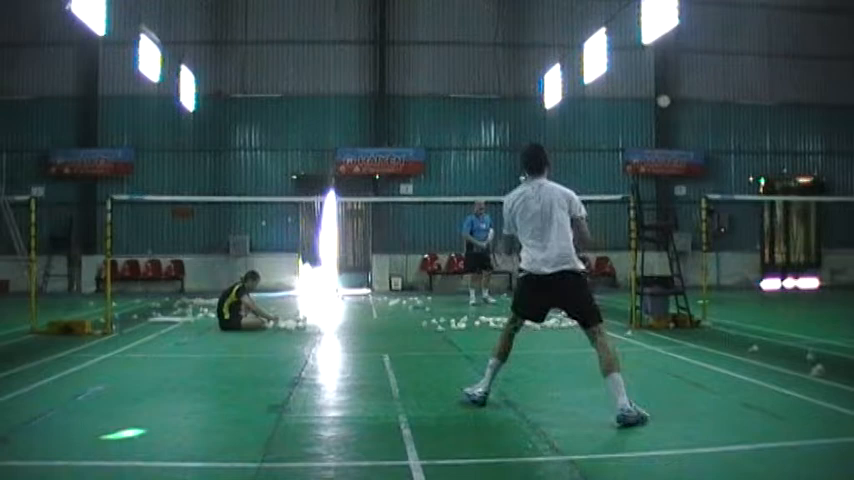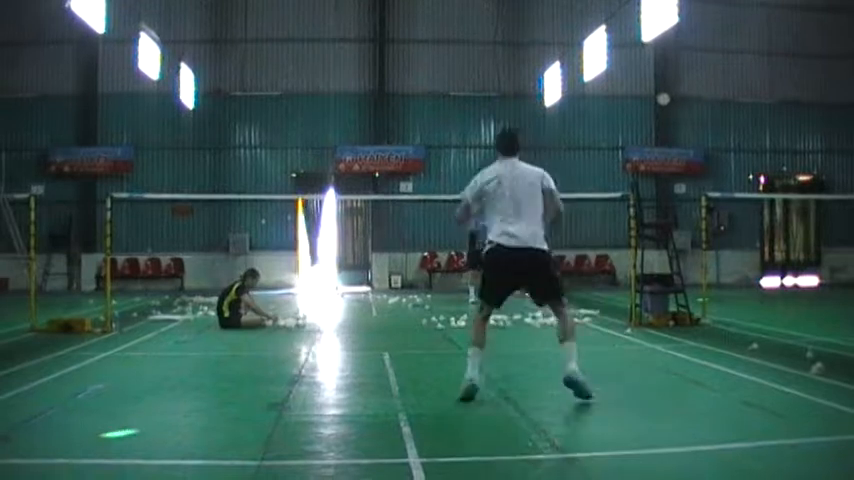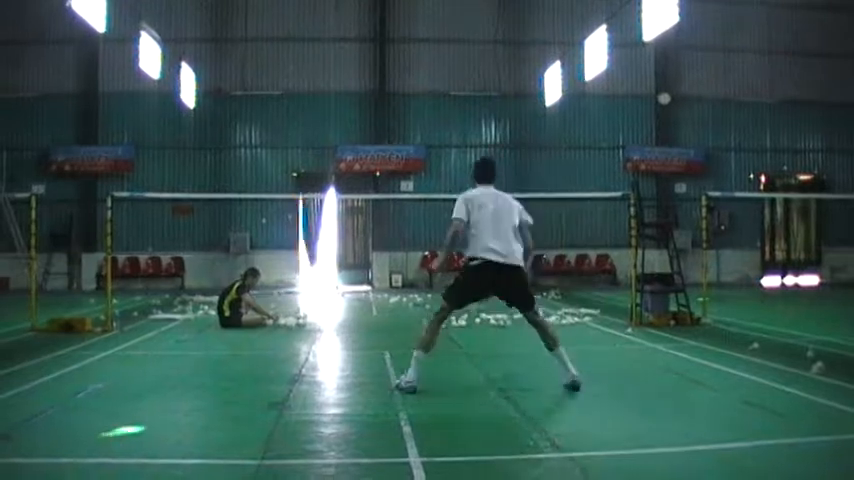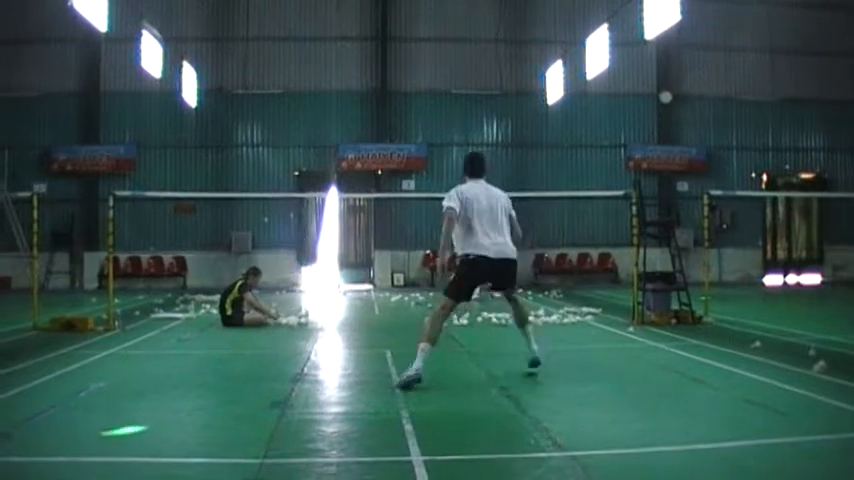
dt=0.2s
person 1, frame 1
left shoulder: (512, 200)
right shoulder: (566, 195)
left elbow: (505, 238)
right elbow: (585, 239)
left hip: (532, 274)
right hip: (568, 272)
left knee: (512, 326)
right knee: (597, 334)
left ankle: (484, 388)
right ankle: (623, 406)
person 1, frame 2
left shoulder: (485, 176)
right shoulder: (538, 174)
left elbow: (460, 217)
right elbow: (557, 208)
left wrist: (472, 209)
left hip: (501, 250)
right hip: (536, 250)
left knee: (483, 313)
right knee: (560, 310)
left ankle: (472, 375)
right ankle: (572, 368)
person 1, frame 3
left shoulder: (467, 198)
right shoulder: (512, 203)
left elbow: (456, 229)
right elbow: (529, 245)
left wrist: (442, 257)
right wrist: (523, 266)
left hip: (480, 263)
right hip: (513, 266)
left knee: (440, 314)
right knee: (534, 317)
left ankle: (412, 376)
right ankle: (569, 372)
person 1, frame 4
left shoulder: (459, 192)
right shoulder: (500, 195)
left elbow: (450, 217)
right elbow: (517, 233)
left wrist: (444, 250)
left hip: (476, 257)
right hip: (506, 257)
left knee: (442, 310)
right knee: (512, 298)
left ankle: (418, 367)
right ankle: (532, 349)
